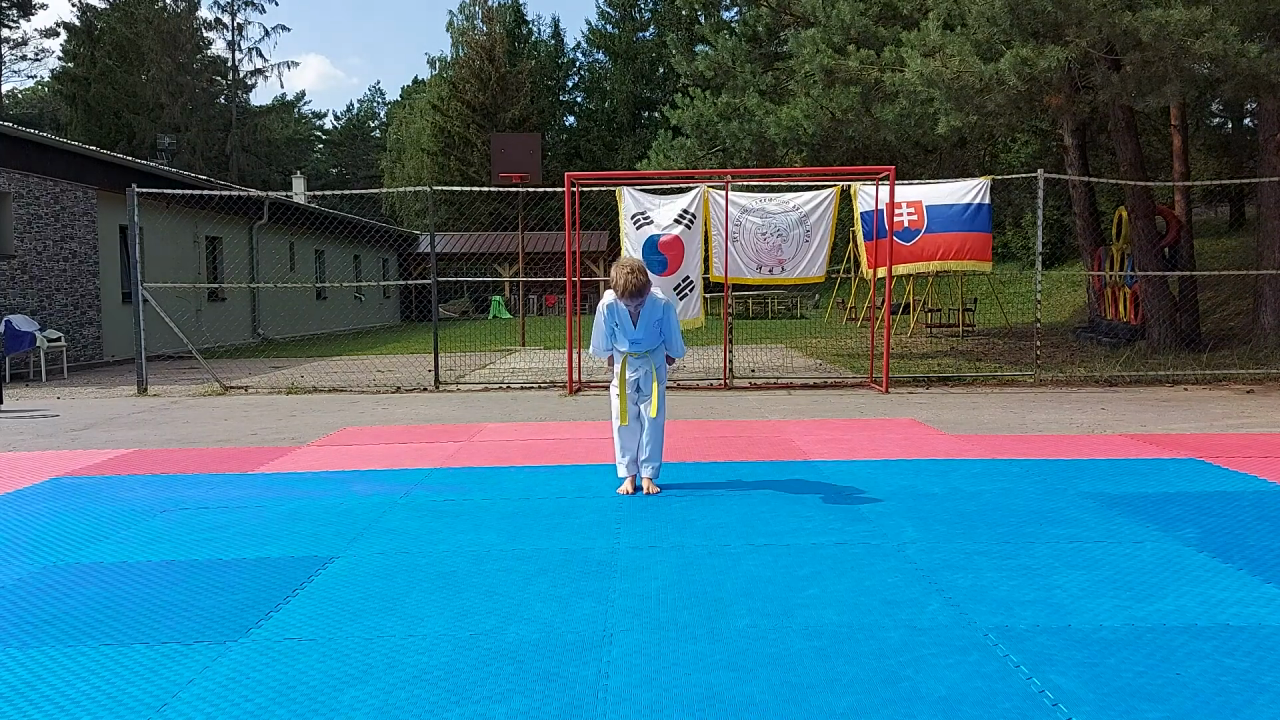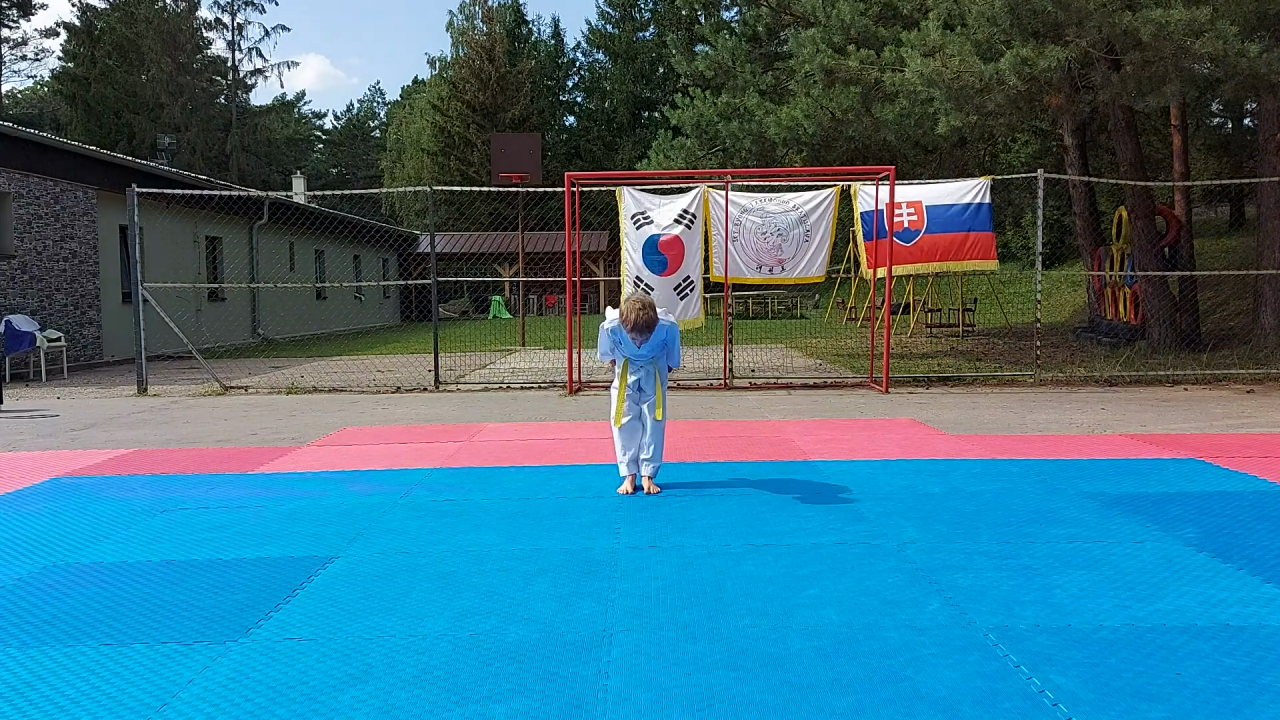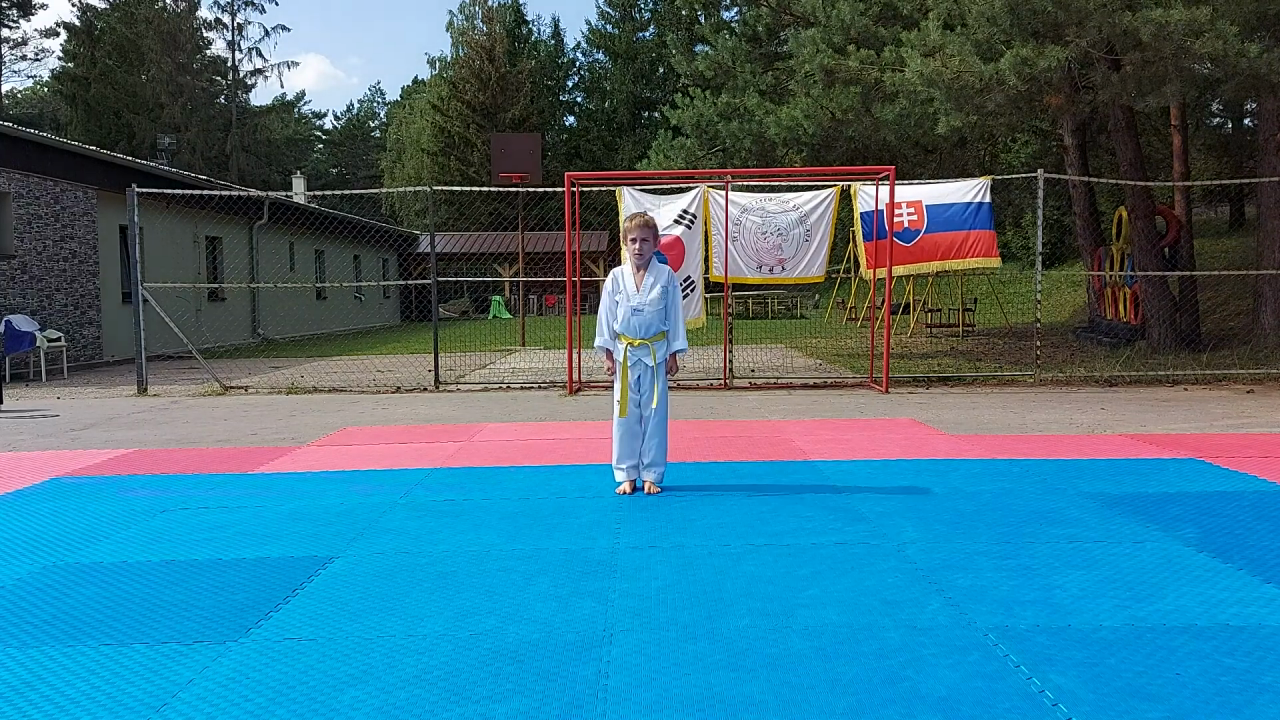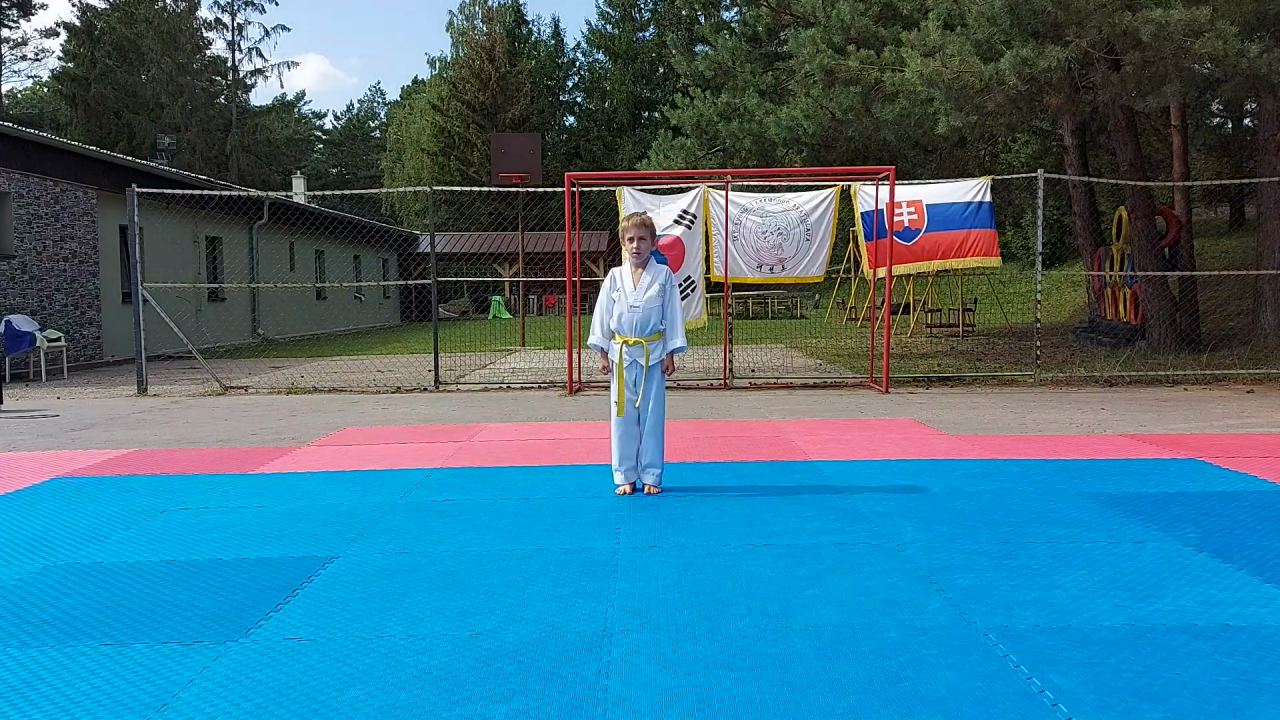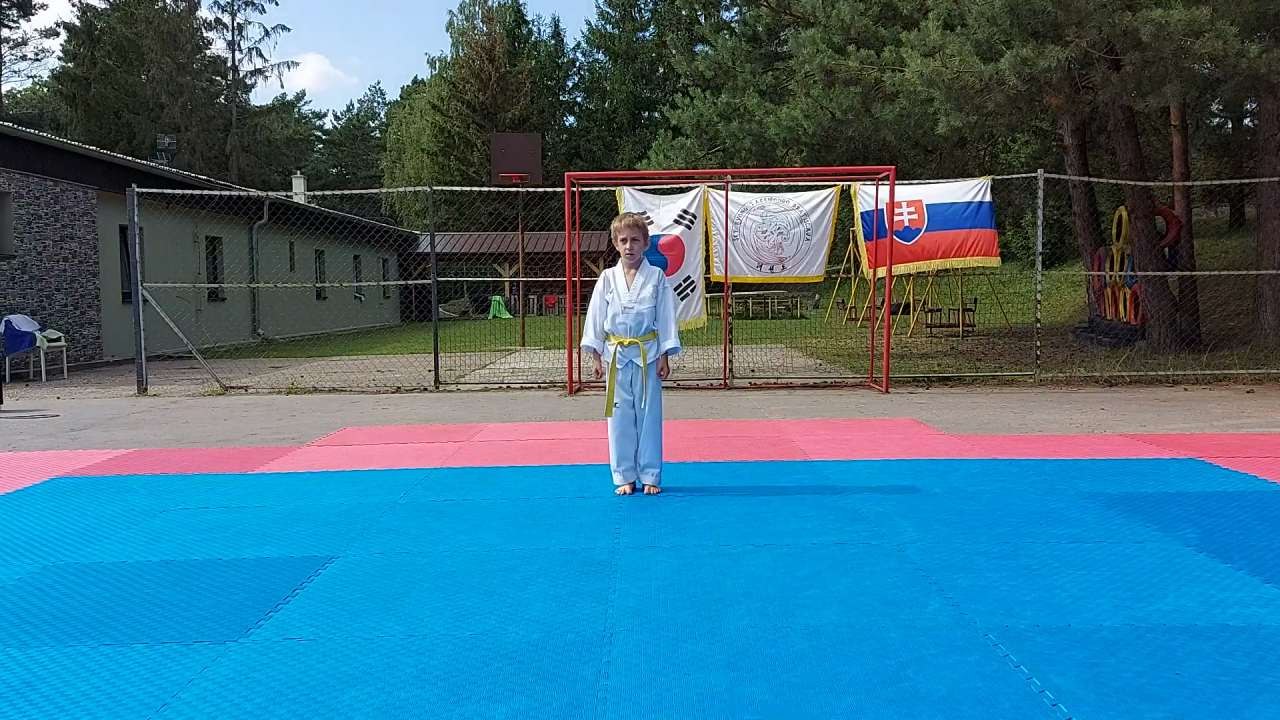
dt=0.4s
person 1, frame 1
left shoulder: (662, 303)
right shoulder: (608, 305)
left elbow: (672, 335)
right elbow: (602, 338)
left wrist: (671, 355)
right wrist: (610, 358)
left hip: (653, 361)
right hip: (624, 363)
left knee: (653, 417)
right knee: (624, 418)
left ankle: (648, 474)
right ankle: (629, 474)
person 1, frame 2
left shoulder: (667, 326)
right shoulder: (611, 326)
left elbow: (672, 352)
right elbow: (606, 351)
left wrist: (670, 365)
right wrist: (612, 359)
left hip: (654, 369)
right hip: (626, 370)
left knee: (653, 417)
right knee: (624, 418)
left ankle: (648, 474)
right ankle: (629, 474)
person 1, frame 3
left shoulder: (666, 276)
right shoulder: (616, 277)
left elbow: (674, 317)
right elbow: (606, 317)
left wrist: (673, 354)
right wrist: (608, 354)
left hip: (655, 354)
right hip: (625, 354)
left knee: (655, 416)
right knee: (625, 416)
left ankle: (651, 475)
right ankle: (627, 475)
person 1, frame 4
left shoulder: (664, 275)
right shoulder: (614, 276)
left elbow: (672, 316)
right elbow: (602, 315)
left wrist: (670, 354)
right wrist: (602, 353)
left hip: (652, 354)
right hip: (621, 354)
left knee: (652, 415)
right knee: (623, 416)
left ankle: (650, 477)
right ankle: (626, 477)
person 1, frame 5
left shoulder: (657, 277)
right shoulder: (607, 278)
left elbow: (666, 317)
right elbow: (596, 317)
left wrist: (664, 356)
right wrist: (596, 355)
left hip: (647, 354)
right hip: (616, 355)
left knee: (649, 415)
right knee: (620, 417)
left ankle: (650, 476)
right ankle: (625, 477)
